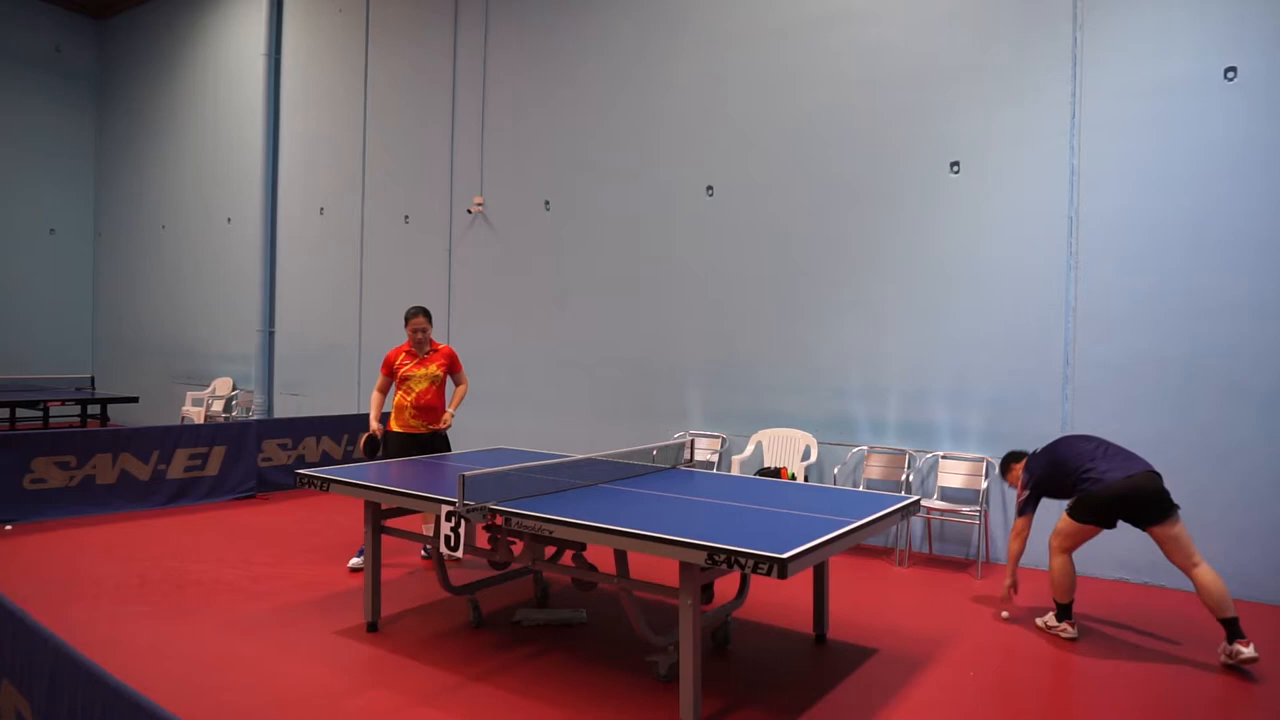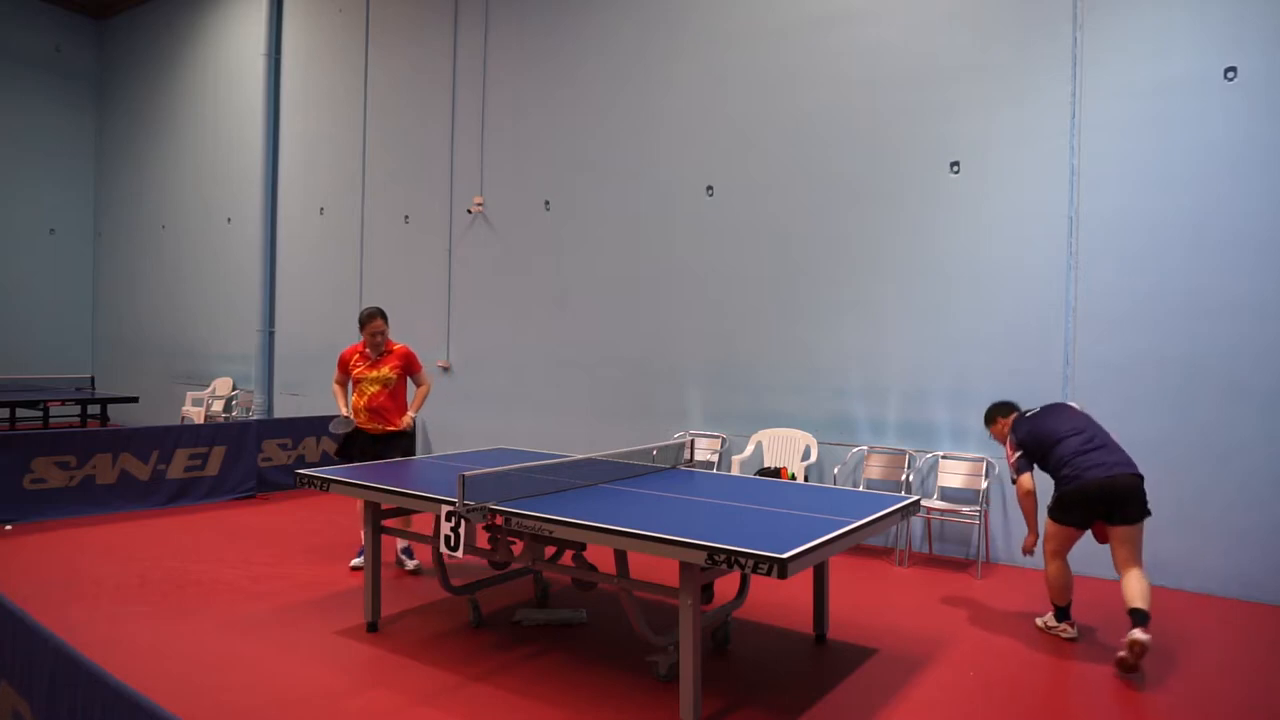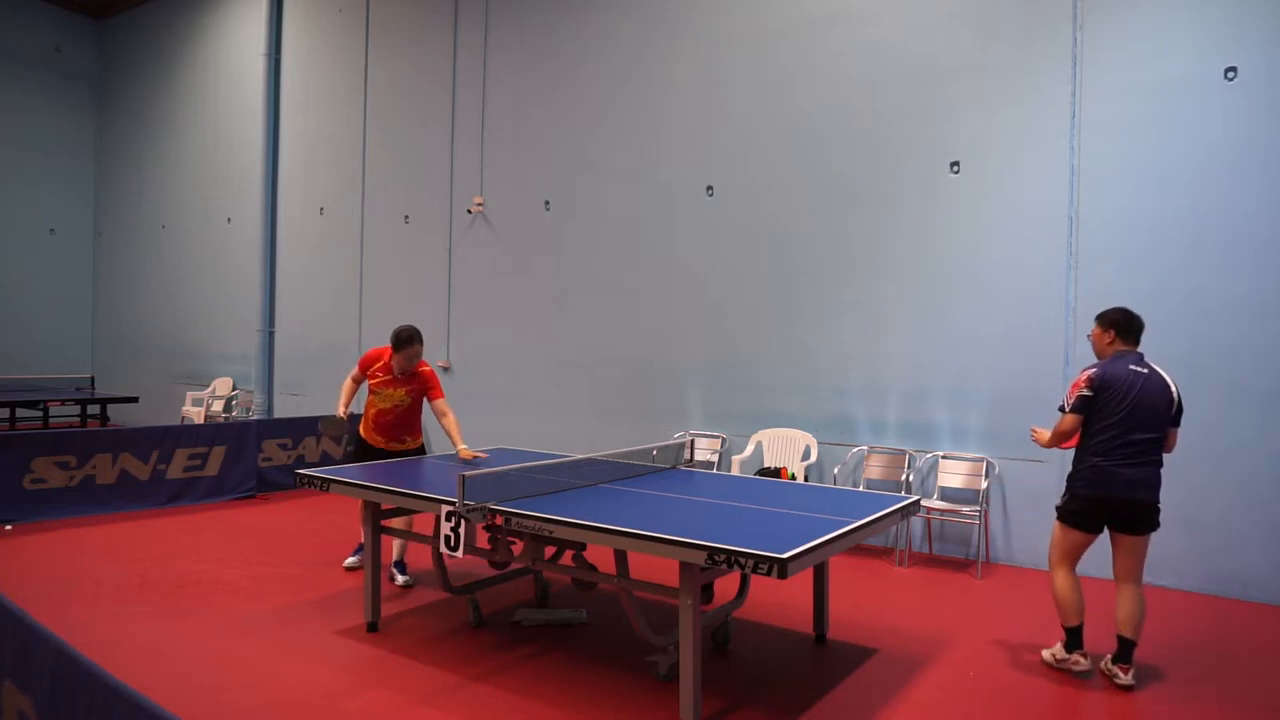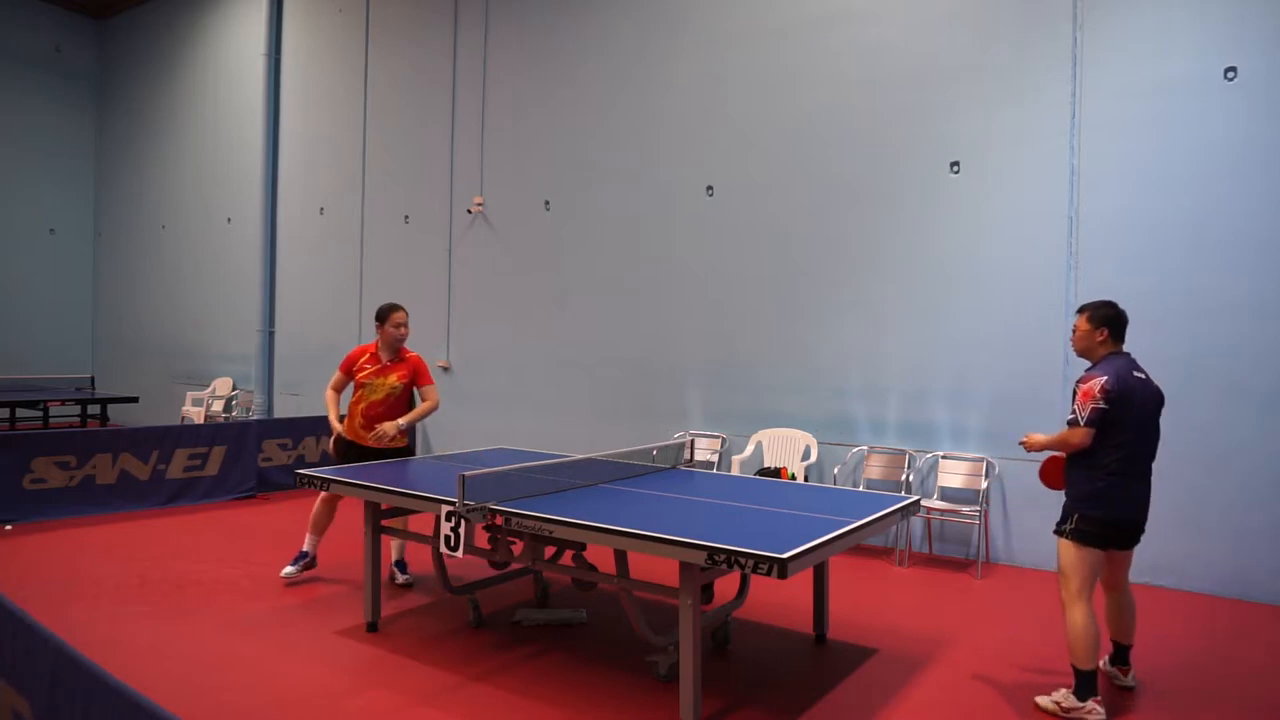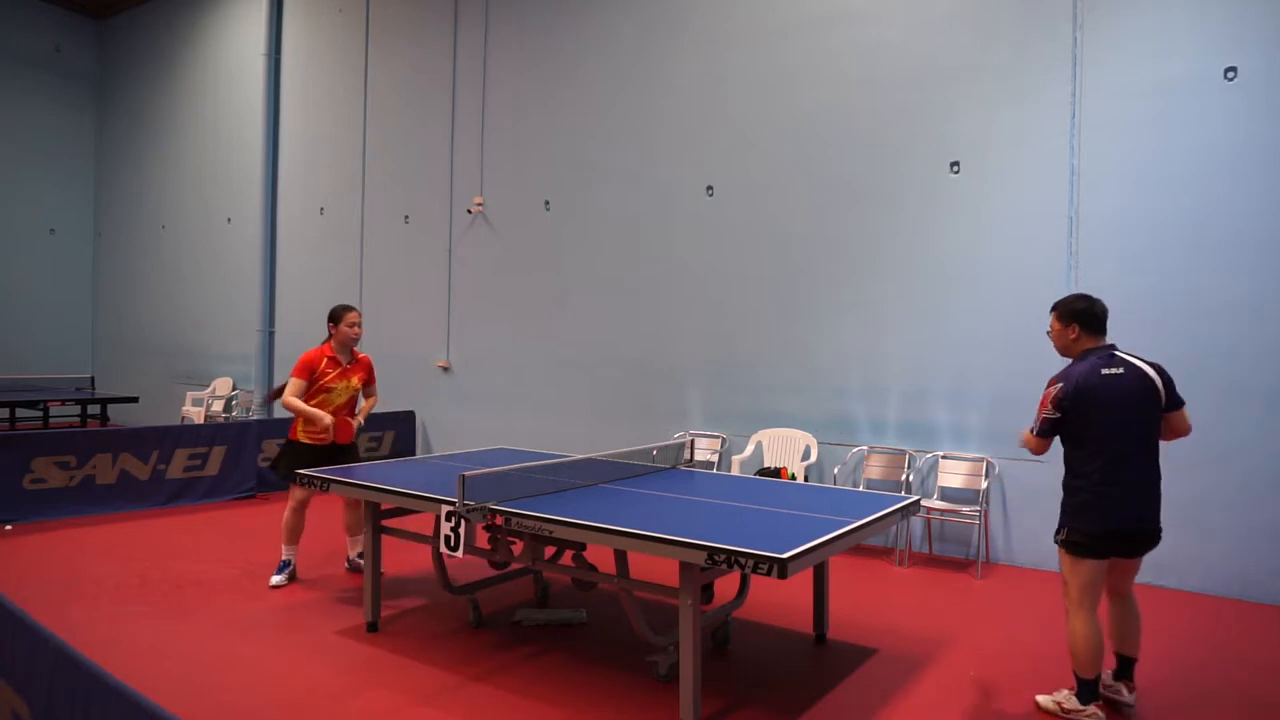
dt=0.7s
person 1, frame 1
left shoulder: (1031, 471)
right shoulder: (1068, 446)
left elbow: (1020, 531)
left wrist: (1011, 574)
left hip: (1103, 489)
right hip: (1146, 479)
left knee: (1059, 547)
right knee: (1193, 563)
left ankle: (1062, 619)
right ankle: (1237, 641)
person 1, frame 2
left shoulder: (1016, 436)
right shoulder: (1066, 408)
left elbow: (1026, 488)
left wrist: (1033, 532)
left hip: (1080, 484)
right hip: (1127, 477)
left knee: (1055, 554)
right knee: (1130, 568)
left ankle: (1062, 620)
right ankle: (1140, 627)
person 1, frame 3
left shoulder: (1096, 375)
right shoulder: (1165, 383)
left elbow: (1068, 427)
right elbow: (1169, 442)
left wrist: (1049, 439)
left hip: (1091, 486)
right hip: (1142, 492)
left knee: (1061, 565)
right knee: (1129, 580)
left ankle: (1073, 649)
right ankle: (1122, 664)
person 1, frame 4
left shoulder: (1098, 379)
right shoulder: (1147, 382)
left elbow: (1078, 439)
left wrist: (1042, 443)
left hip: (1092, 504)
right hip: (1133, 504)
left knee: (1075, 598)
right knee: (1117, 586)
right ankle: (1120, 666)
person 1, frame 5
left shoulder: (1065, 385)
right shoulder: (1150, 373)
left elbow: (1037, 445)
right elbow: (1179, 427)
left wrist: (1029, 436)
left hip: (1089, 514)
right hip: (1141, 512)
left knee: (1080, 607)
right knee: (1121, 592)
right ankle: (1123, 680)
person 2, frame 1
left shoulder: (446, 354)
right shoulder: (394, 356)
left elbow: (462, 383)
right elbow: (380, 390)
left wrist: (451, 411)
right wrist: (374, 419)
left hip: (433, 432)
right hip: (400, 431)
left ankle: (430, 544)
right ankle: (368, 547)
person 2, frame 2
left shoulder: (403, 353)
right shoulder: (349, 356)
left elbow: (423, 384)
right elbow: (338, 383)
left wrist: (411, 414)
right wrist: (344, 408)
left hip: (396, 432)
right hip: (362, 432)
left ankle: (404, 549)
right ankle: (366, 547)
person 2, frame 3
left shoulder: (426, 375)
right shoulder: (374, 358)
left elbow: (444, 414)
right elbow: (353, 378)
left wrist: (461, 447)
right wrist: (342, 406)
left hip: (406, 447)
right hip: (368, 440)
left ankle: (398, 564)
right ankle: (364, 546)
person 2, frame 4
left shoulder: (413, 363)
right shoulder: (357, 356)
left elbow: (432, 402)
right elbow: (333, 389)
left wrist: (399, 424)
right wrist: (333, 420)
left hip: (392, 446)
right hip: (352, 440)
right knee: (329, 496)
left ankle: (397, 563)
right ankle: (307, 554)
person 2, frame 5
left shoulder: (364, 363)
right shoulder: (311, 359)
left elbow: (371, 396)
right elbow: (288, 400)
left wrist: (359, 418)
right wrist: (317, 414)
left hip: (343, 442)
right hip: (306, 442)
left knee: (354, 498)
right knee: (298, 500)
left ankle: (355, 557)
right ankle: (287, 563)
